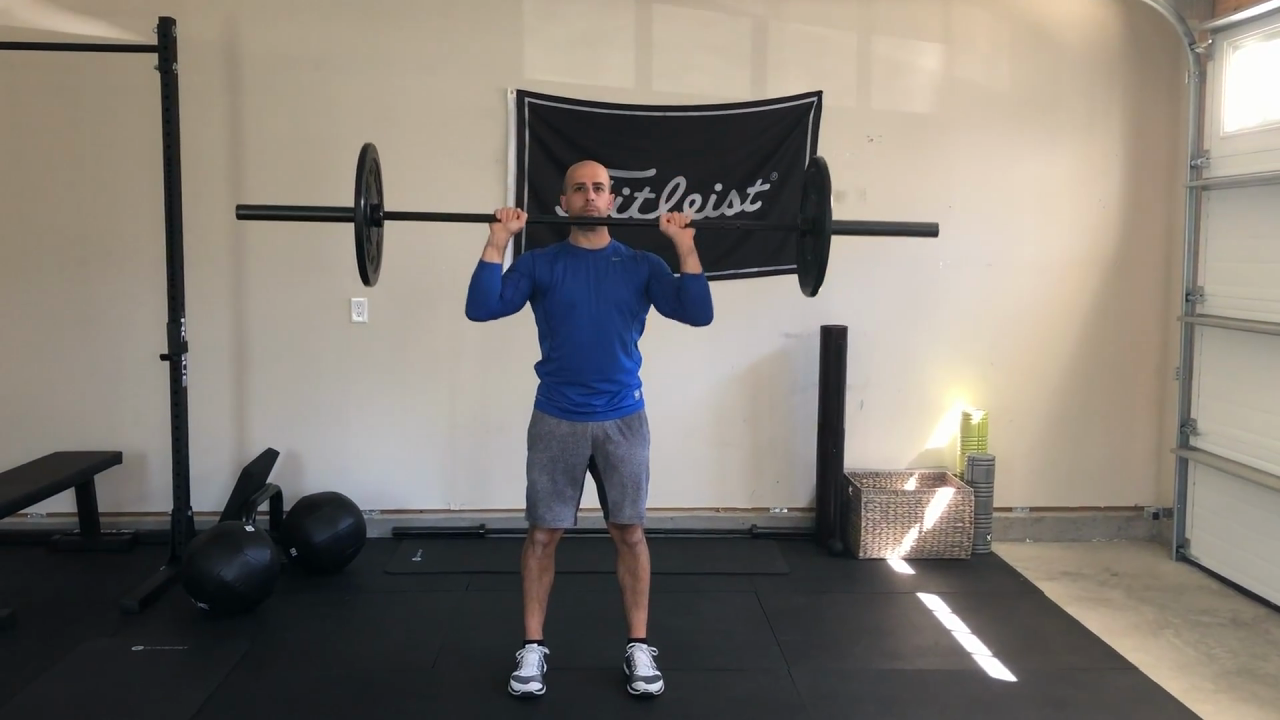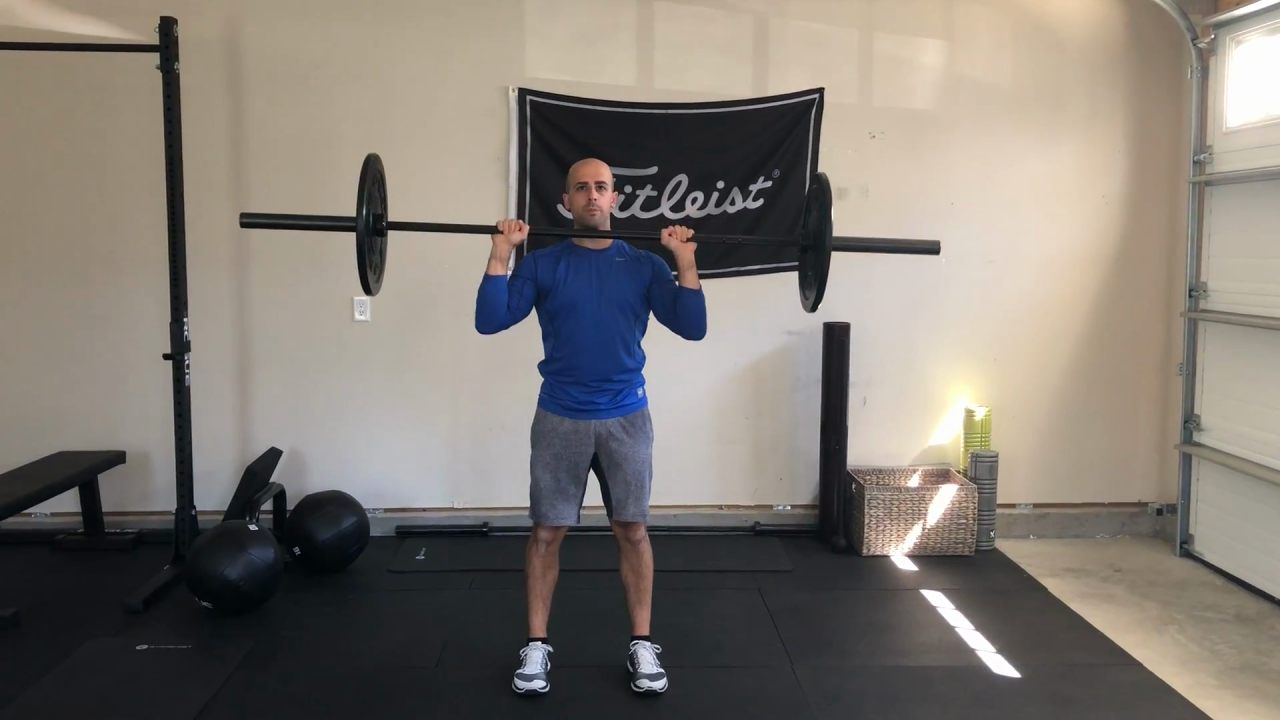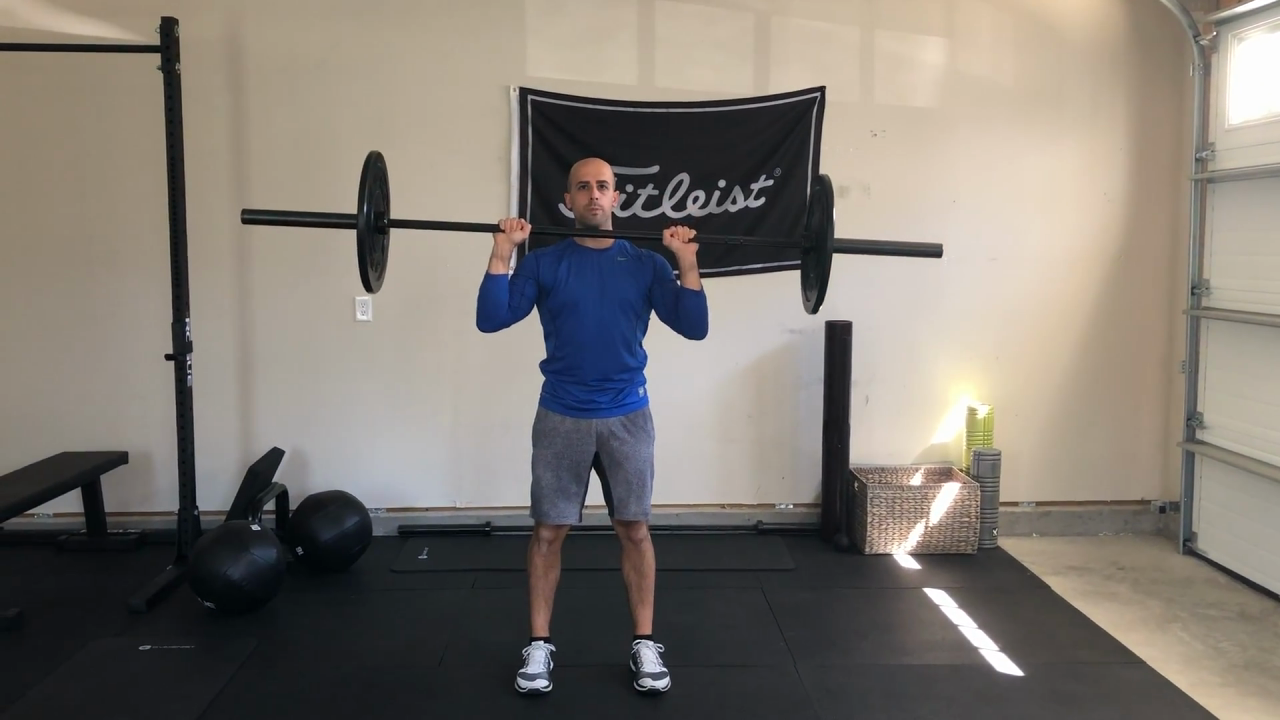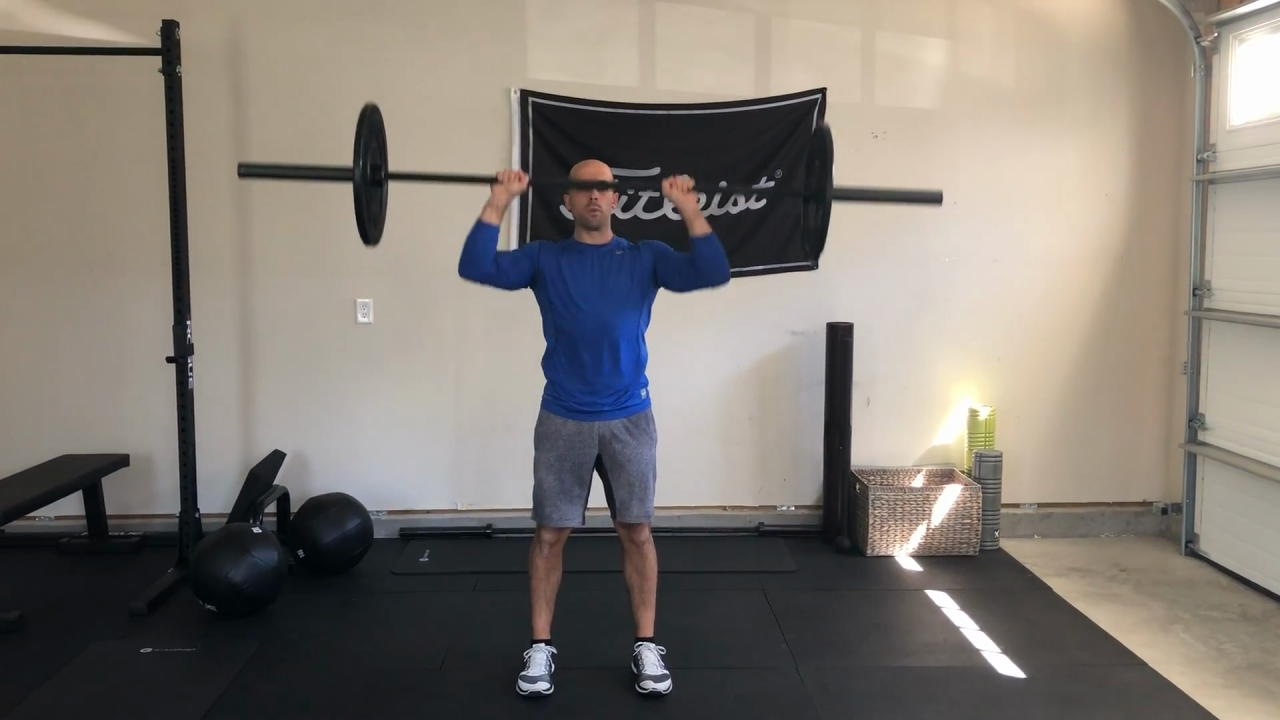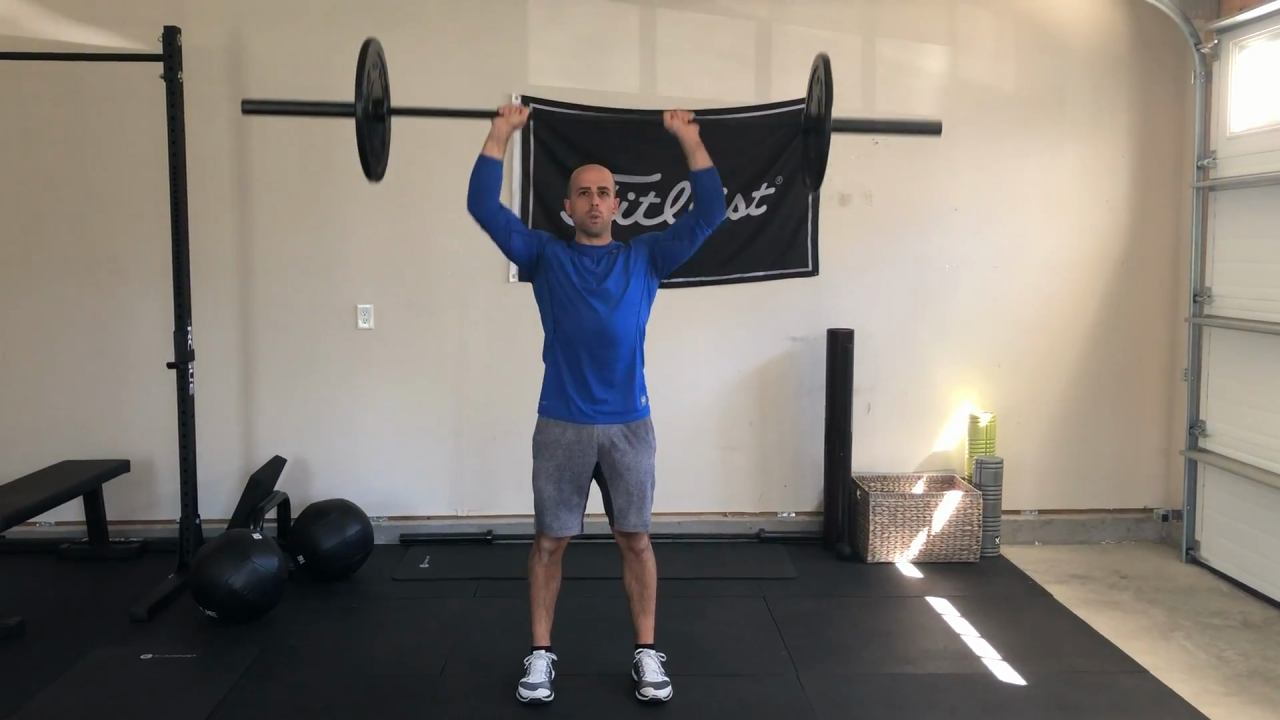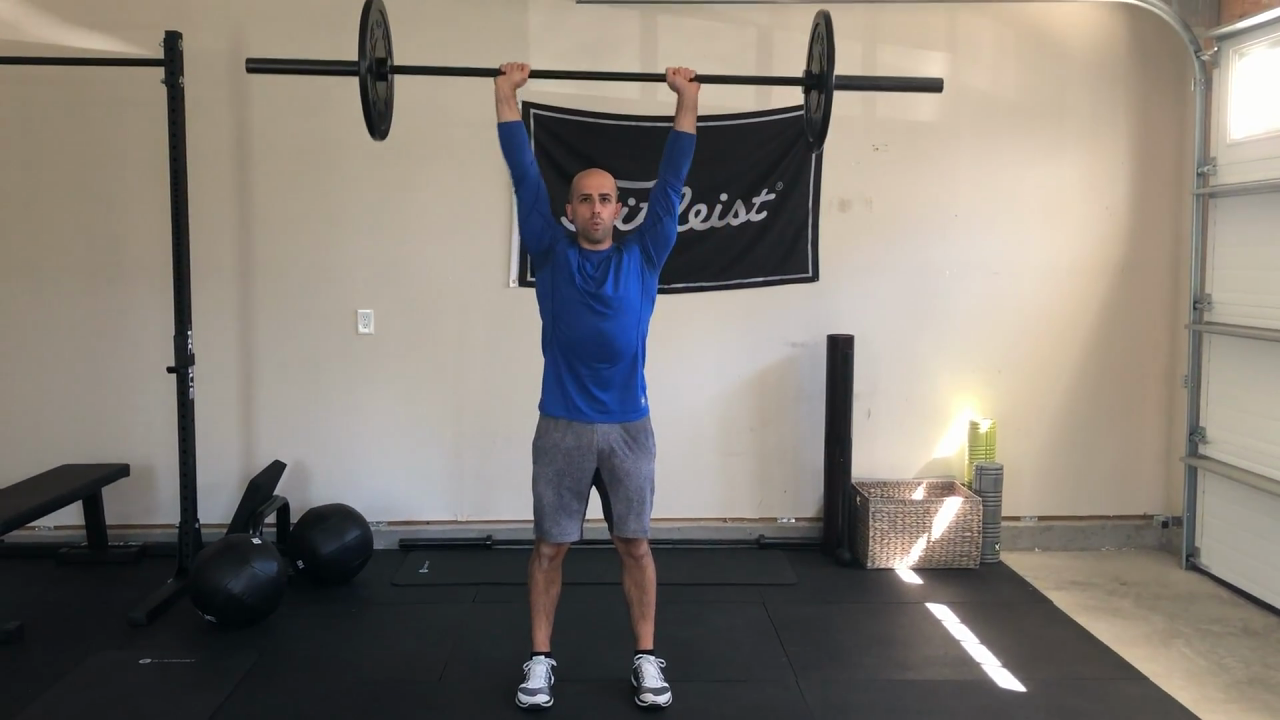
dt=0.3s
person 1, frame 1
left shoulder: (642, 264)
right shoulder: (539, 263)
left elbow: (698, 313)
right elbow: (481, 308)
left wrist: (685, 248)
right wrist: (496, 242)
left hip: (623, 419)
right hip: (555, 420)
left knee: (629, 533)
right knee: (542, 534)
left ankle: (638, 648)
right ankle: (532, 648)
person 1, frame 2
left shoulder: (645, 265)
right shoulder: (541, 264)
left elbow: (693, 327)
right elbow: (489, 321)
left wrist: (686, 261)
right wrist: (499, 254)
left hip: (627, 417)
right hip: (559, 418)
left knee: (632, 531)
right knee: (546, 532)
left ankle: (642, 645)
right ankle: (536, 645)
person 1, frame 3
left shoulder: (647, 264)
right shoulder: (543, 263)
left elbow: (695, 327)
right elbow: (490, 319)
left wrist: (688, 262)
right wrist: (501, 255)
left hip: (628, 416)
right hip: (560, 417)
left knee: (634, 529)
right knee: (548, 531)
left ankle: (644, 644)
right ankle: (538, 645)
person 1, frame 4
left shoulder: (646, 257)
right shoulder: (544, 257)
left elbow: (713, 272)
right elbow: (475, 267)
left wrist: (690, 209)
right wrist: (499, 201)
left hip: (630, 417)
right hip: (562, 419)
left knee: (636, 530)
right knee: (550, 533)
left ankle: (645, 646)
right ankle: (540, 647)
person 1, frame 5
left shoulder: (646, 259)
right shoulder: (545, 257)
left elbow: (708, 210)
right elbow: (484, 206)
left wrist: (690, 142)
right wrist: (500, 135)
left hip: (629, 424)
right hip: (561, 425)
left knee: (634, 539)
right knee: (549, 541)
left ankle: (646, 653)
right ankle: (540, 654)
person 1, frame 6
left shoulder: (644, 255)
right shoulder: (551, 253)
left elbow: (672, 177)
right elbow: (523, 170)
left wrist: (687, 99)
right wrist: (506, 93)
left hip: (629, 429)
right hip: (562, 430)
left knee: (634, 546)
right knee: (549, 548)
left ankle: (646, 658)
right ankle: (540, 659)
